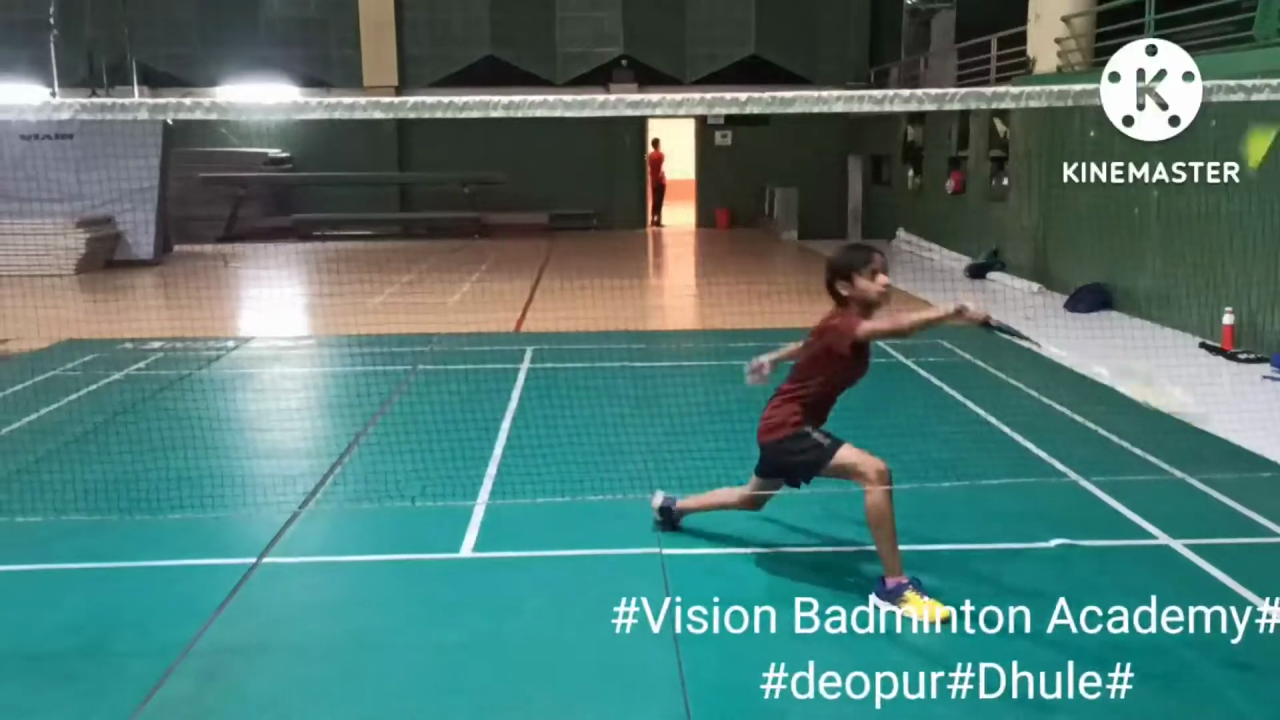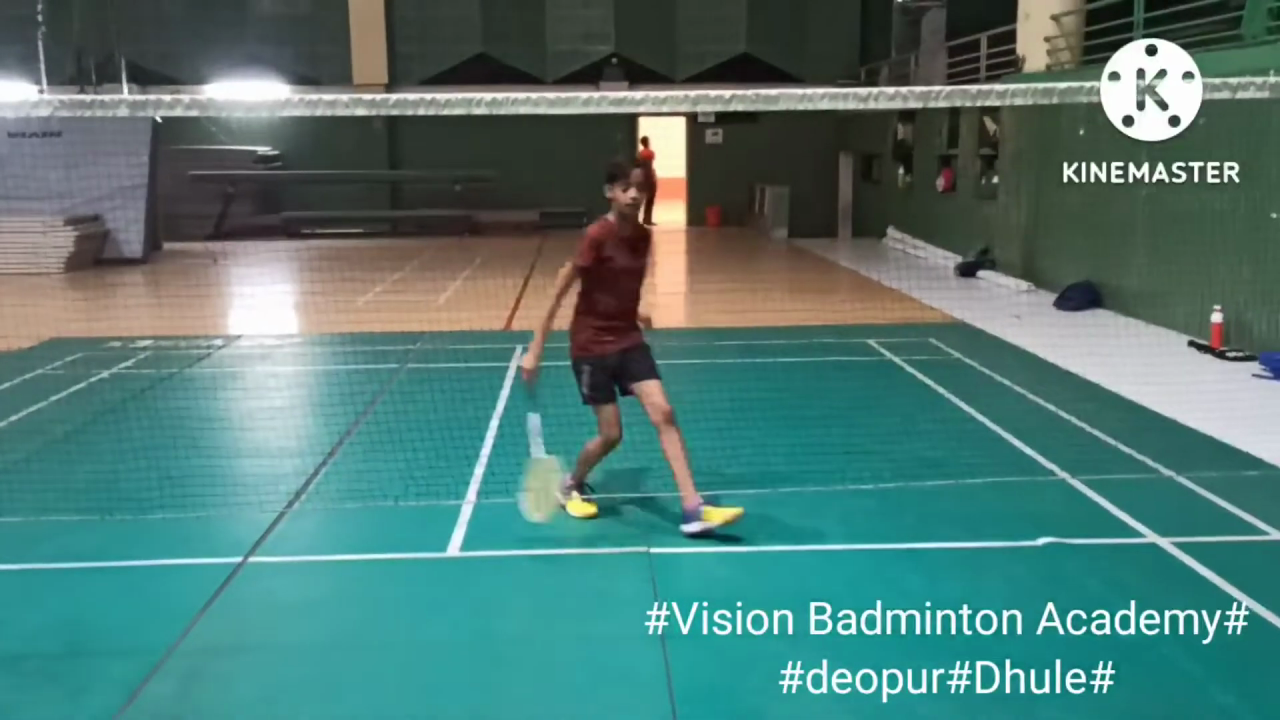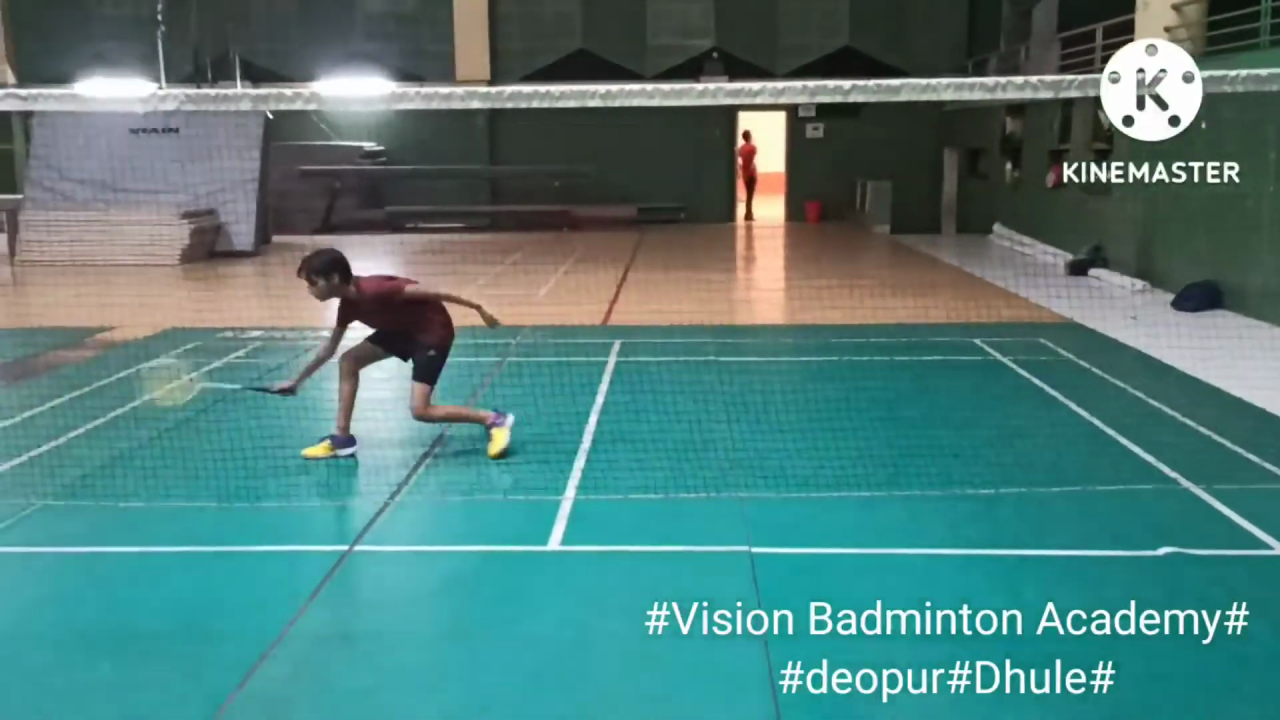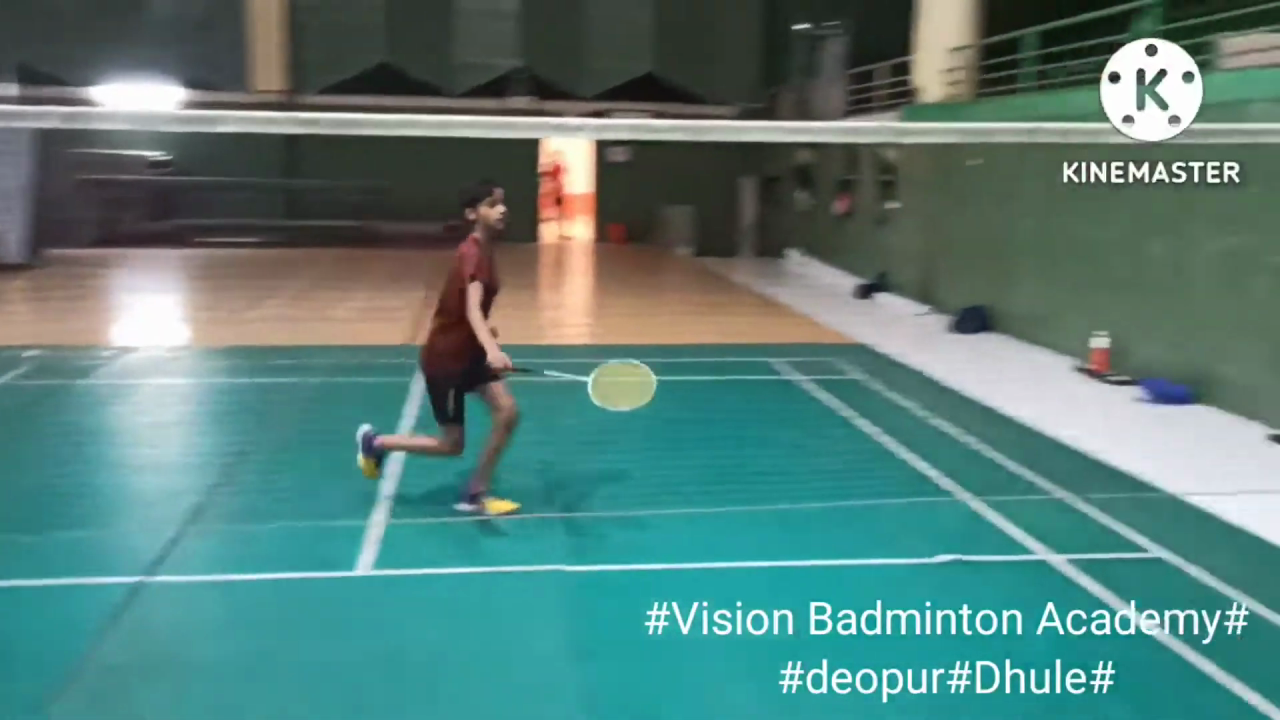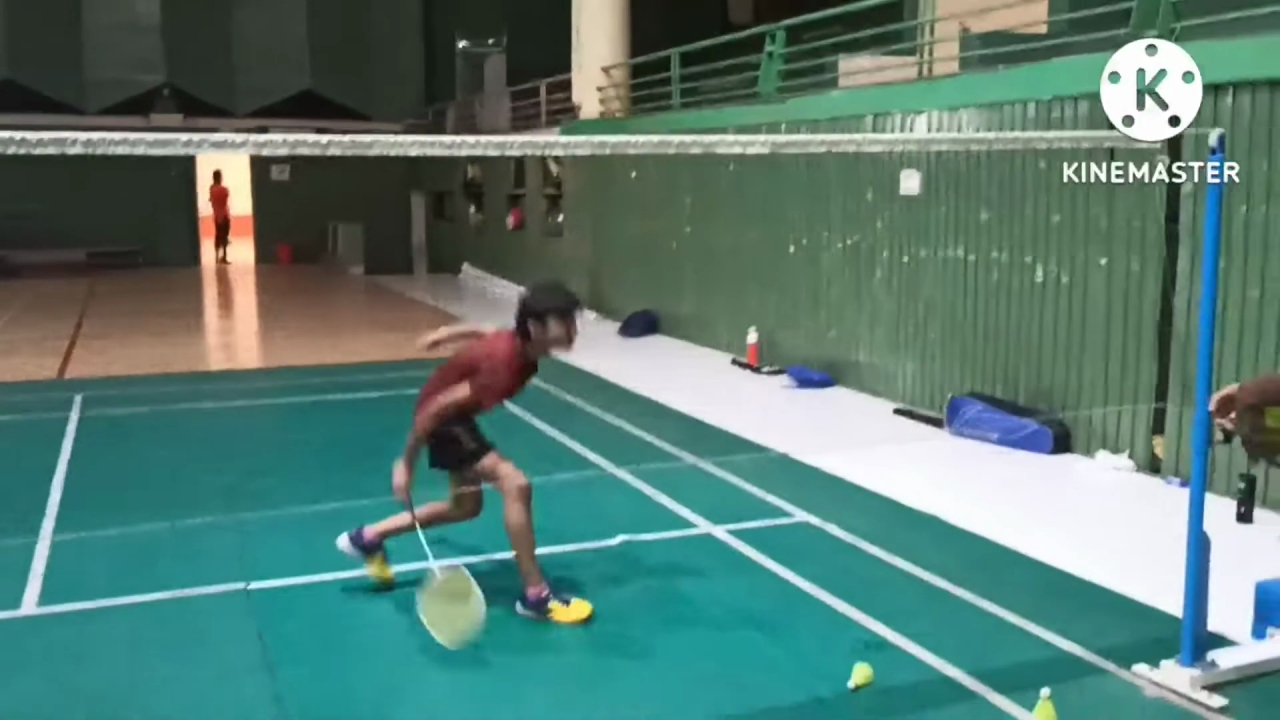
dt=1s
person 1, frame 1
left shoulder: (845, 322)
right shoulder: (842, 326)
left elbow: (804, 347)
right elbow: (894, 326)
left wrist: (771, 359)
right wrist: (953, 312)
left hip: (782, 424)
right hip: (786, 429)
left knee: (752, 497)
right knee: (875, 473)
left ankle: (672, 506)
right ankle: (894, 586)
person 1, frame 2
left shoulder: (643, 236)
right shoulder: (597, 236)
right elbow: (558, 292)
right wrist: (535, 349)
left hip: (629, 339)
right hip: (593, 343)
left knee: (663, 415)
right knee: (611, 434)
left ankle: (693, 509)
right ankle: (572, 486)
person 1, frame 3
left shoulder: (375, 291)
right shoulder: (347, 305)
left elbow: (426, 292)
right elbow: (330, 347)
left wrist: (478, 307)
right wrist: (298, 381)
left hip: (434, 331)
right hip: (402, 329)
left knee: (420, 411)
right knee: (348, 363)
left ankle: (495, 420)
right ankle: (342, 438)
person 1, frame 4
left shoulder: (483, 251)
right shoulder: (473, 255)
right elbow: (472, 309)
left wrist: (486, 338)
right wrist: (491, 349)
left hip: (469, 347)
right hip: (445, 356)
left knee: (507, 413)
right knee: (451, 445)
left ankle: (476, 493)
right ankle: (375, 442)
person 1, frame 5
left shoulder: (520, 342)
right shoulder: (504, 366)
left elbow: (473, 332)
right elbow: (438, 407)
left wrist: (438, 337)
right wrist: (405, 463)
left hip: (453, 414)
right hip: (440, 419)
left knee: (467, 505)
right knee: (516, 485)
left ankle: (368, 537)
right ankle: (535, 595)
